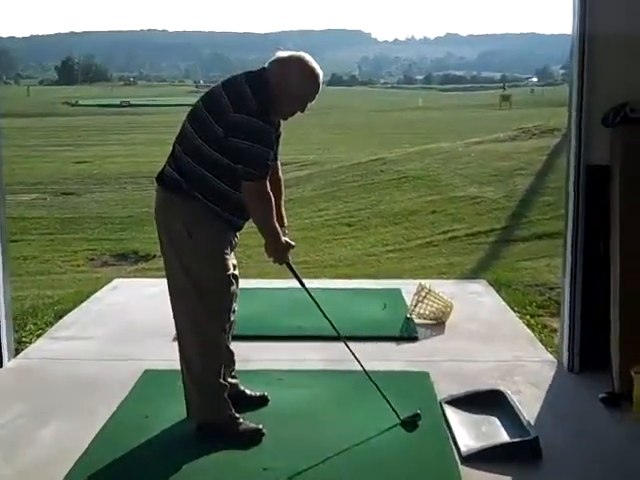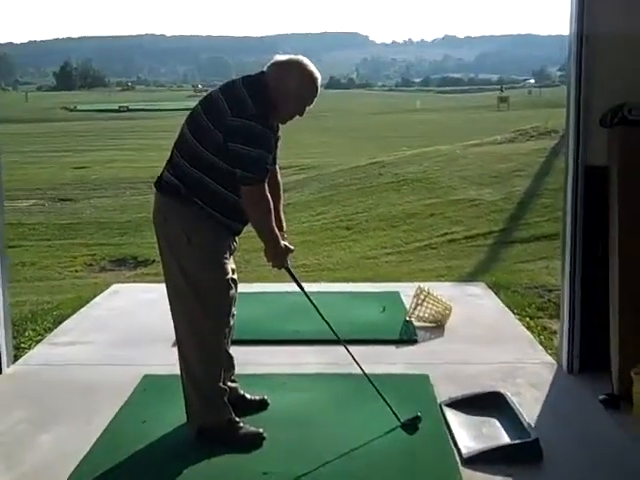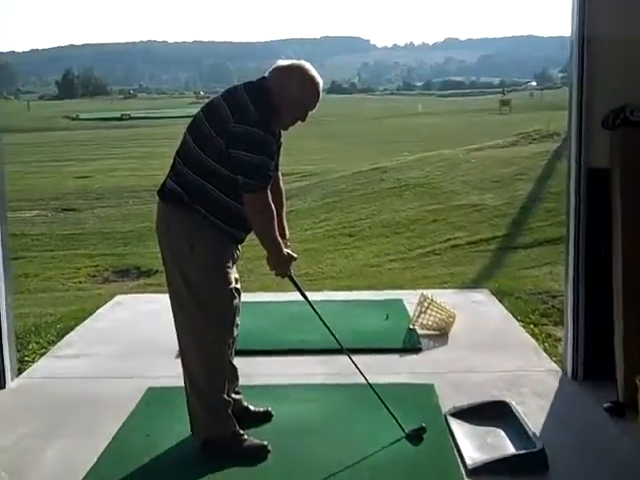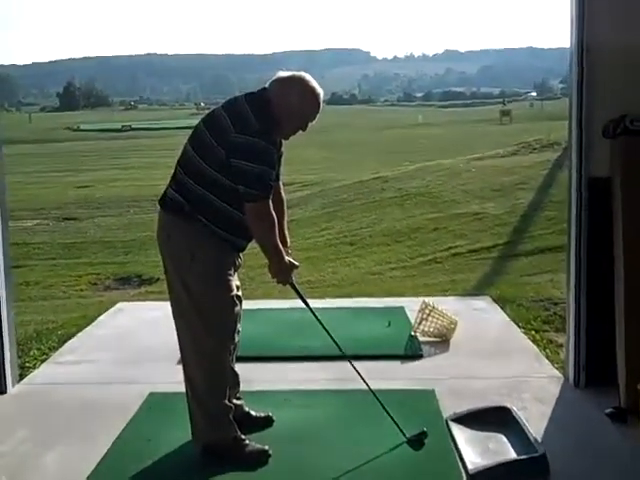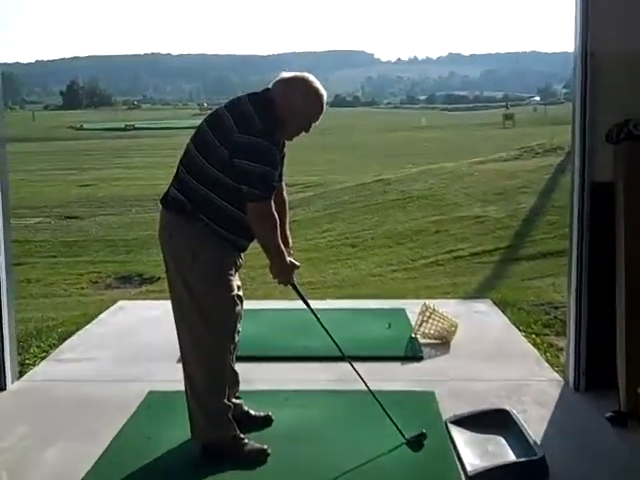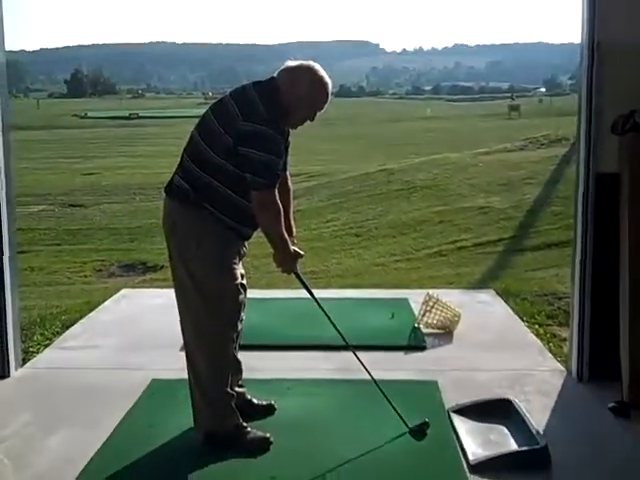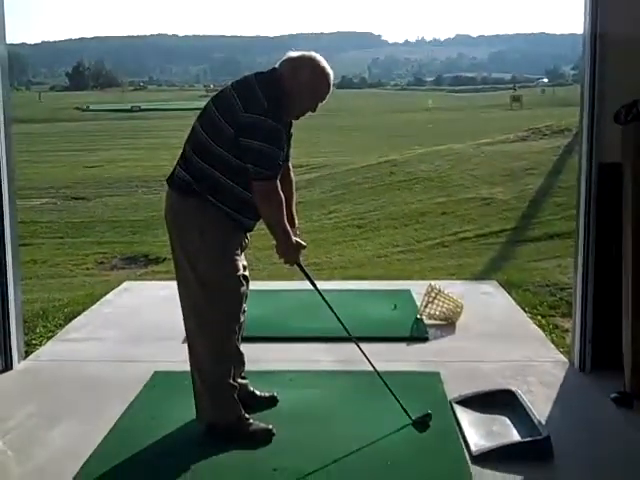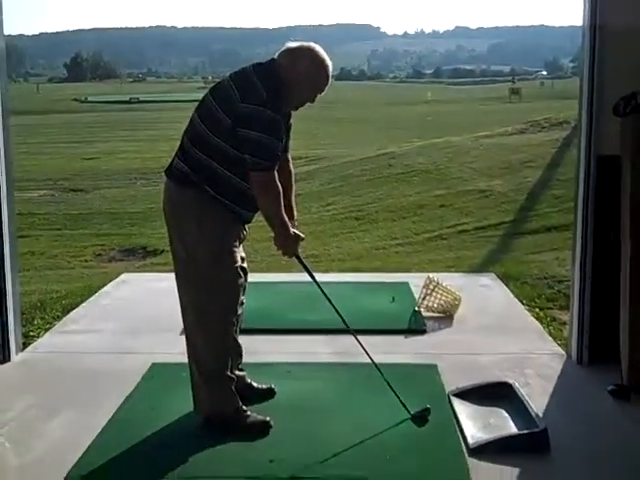
dt=0.1s
person 1, frame 1
left shoulder: (259, 102)
right shoulder: (248, 111)
left elbow: (270, 169)
right elbow: (254, 188)
left wrist: (280, 225)
right wrist: (274, 238)
left hip: (207, 211)
right hip: (190, 214)
left knee: (220, 301)
right knee: (204, 312)
left ankle: (224, 387)
right ankle: (211, 413)
person 1, frame 2
left shoulder: (257, 105)
right shoulder: (246, 114)
left elbow: (269, 173)
right elbow: (253, 192)
left wrist: (280, 229)
right wrist: (273, 242)
left hip: (207, 216)
right hip: (189, 218)
left knee: (217, 308)
right knee: (203, 317)
left ankle: (223, 391)
right ankle: (210, 419)
person 1, frame 3
left shoulder: (260, 111)
right shoulder: (248, 121)
left elbow: (271, 180)
right elbow: (256, 200)
left wrist: (283, 237)
right wrist: (276, 250)
left hip: (209, 224)
right hip: (192, 227)
left knee: (222, 317)
right knee: (206, 326)
left ankle: (227, 402)
right ankle: (215, 430)
person 1, frame 4
left shoulder: (259, 121)
right shoulder: (250, 132)
left elbow: (272, 189)
right elbow: (258, 209)
left wrist: (284, 246)
right wrist: (277, 258)
left hip: (210, 233)
right hip: (193, 235)
left knee: (223, 324)
right knee: (208, 333)
left ankle: (228, 408)
right ankle: (216, 435)
person 1, frame 5
left shoulder: (263, 122)
right shoulder: (253, 132)
left elbow: (275, 190)
right elbow: (260, 209)
left wrist: (286, 246)
right wrist: (279, 259)
left hip: (212, 232)
right hip: (194, 234)
left knee: (224, 323)
right knee: (208, 333)
left ankle: (227, 407)
right ankle: (215, 434)
person 1, frame 6
left shoulder: (268, 111)
right shoulder: (257, 121)
left elbow: (279, 179)
right elbow: (263, 198)
left wrist: (289, 235)
right wrist: (283, 248)
left hip: (217, 221)
right hip: (198, 222)
left knee: (228, 311)
right knee: (212, 320)
left ankle: (230, 395)
right ankle: (218, 423)
person 1, frame 7
left shoulder: (271, 104)
right shoulder: (259, 111)
left elbow: (281, 170)
right elbow: (265, 189)
left wrist: (292, 226)
right wrist: (285, 239)
left hip: (219, 213)
right hip: (199, 214)
left knee: (231, 302)
right knee: (214, 312)
left ankle: (232, 387)
right ankle: (221, 414)
person 1, frame 8
left shoulder: (272, 98)
right shoulder: (255, 100)
left elbow: (280, 162)
right elbow: (263, 180)
left wrist: (291, 219)
right wrist: (283, 231)
left hip: (219, 205)
right hip: (198, 205)
left knee: (229, 293)
right knee: (211, 303)
left ankle: (231, 378)
right ankle: (218, 406)
